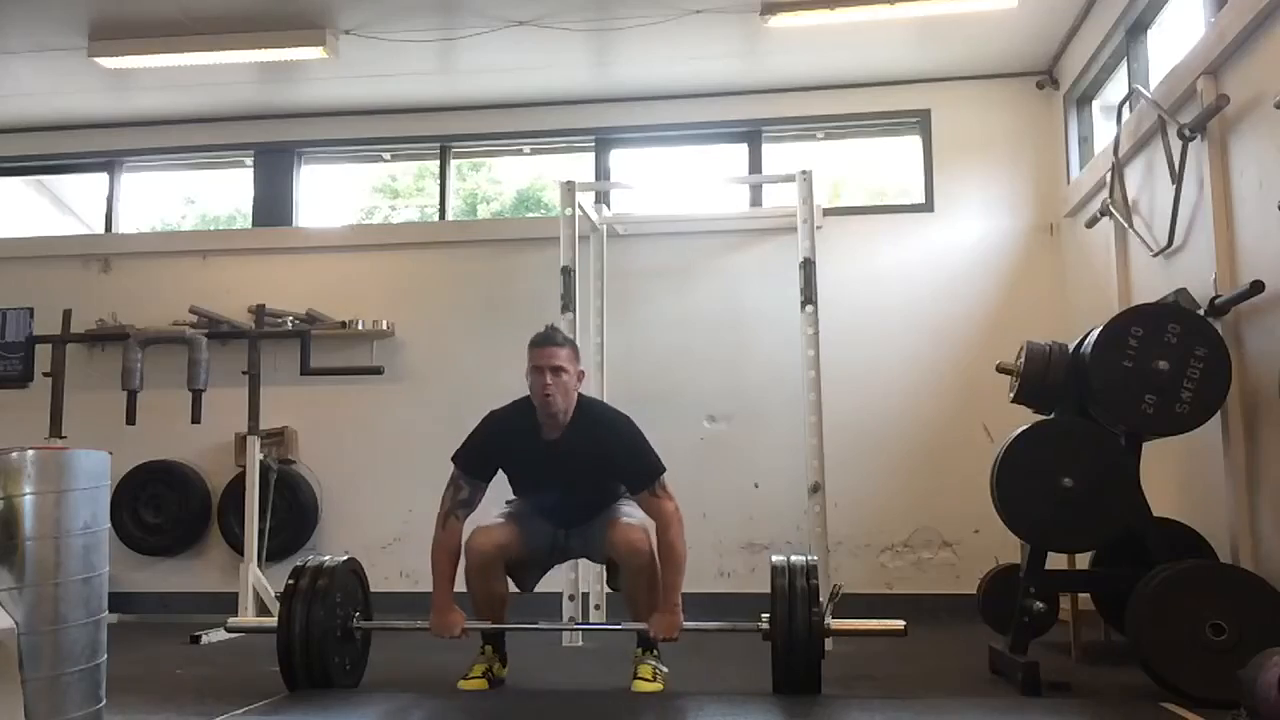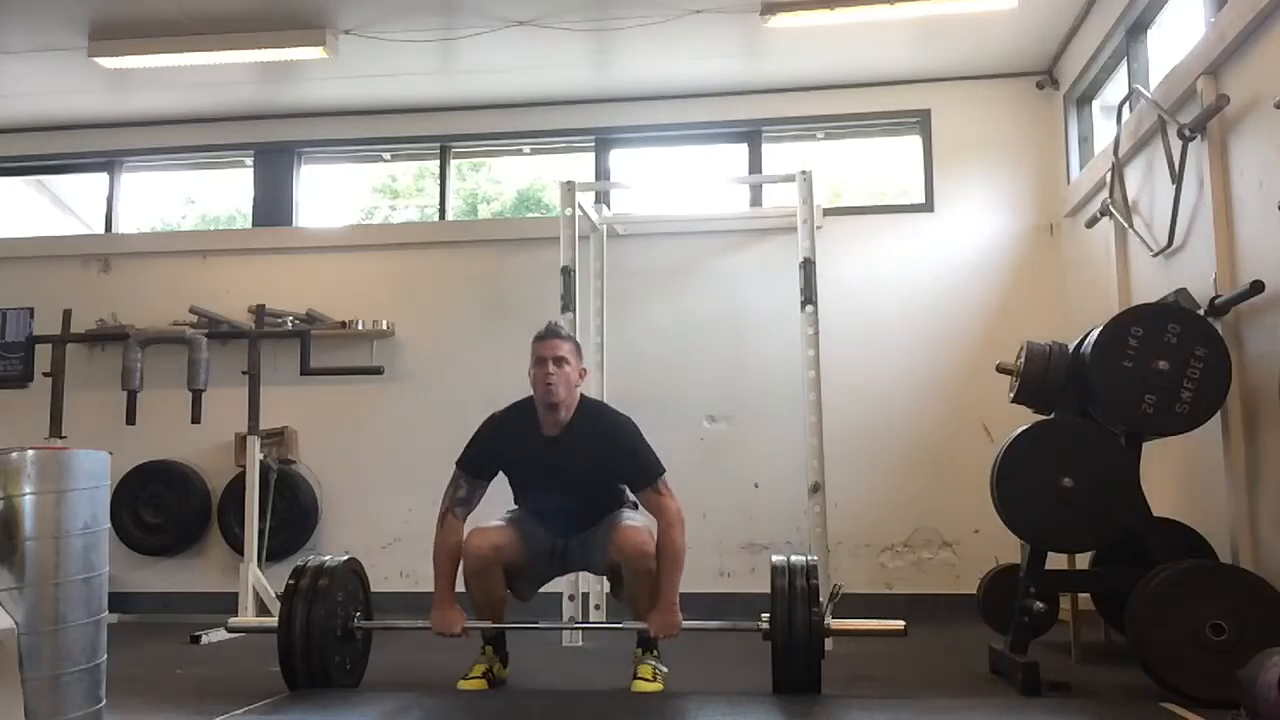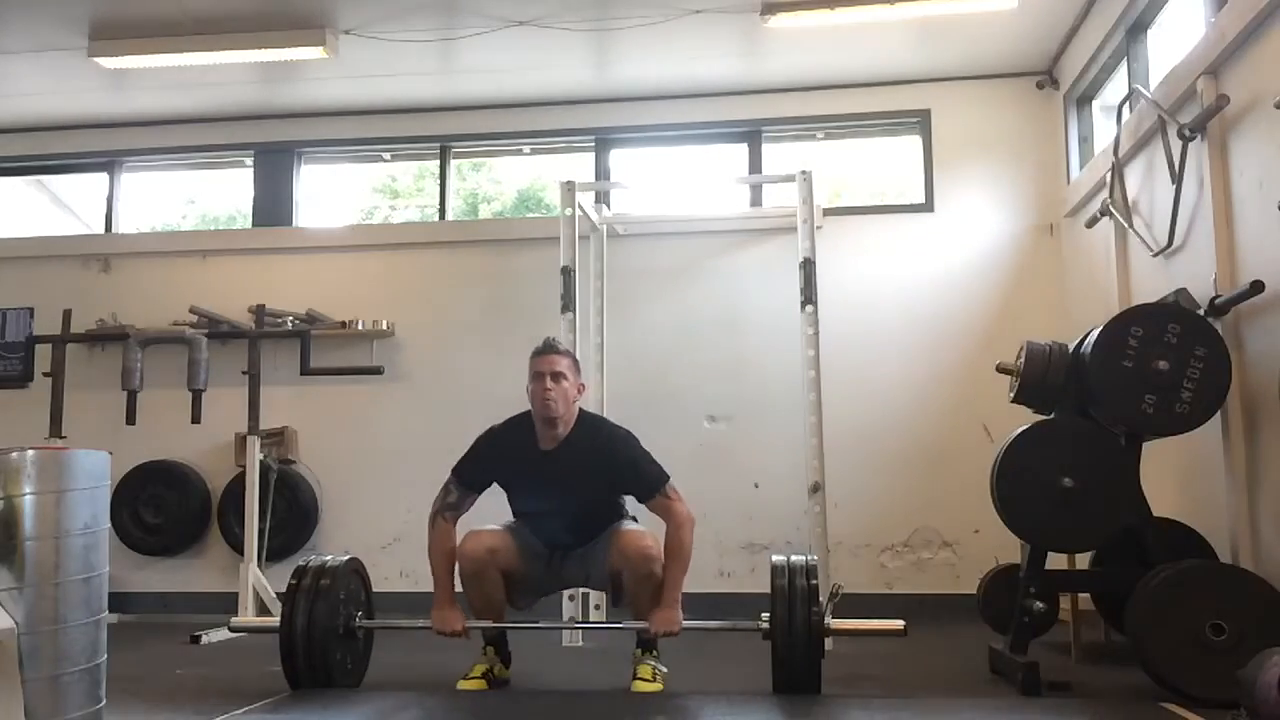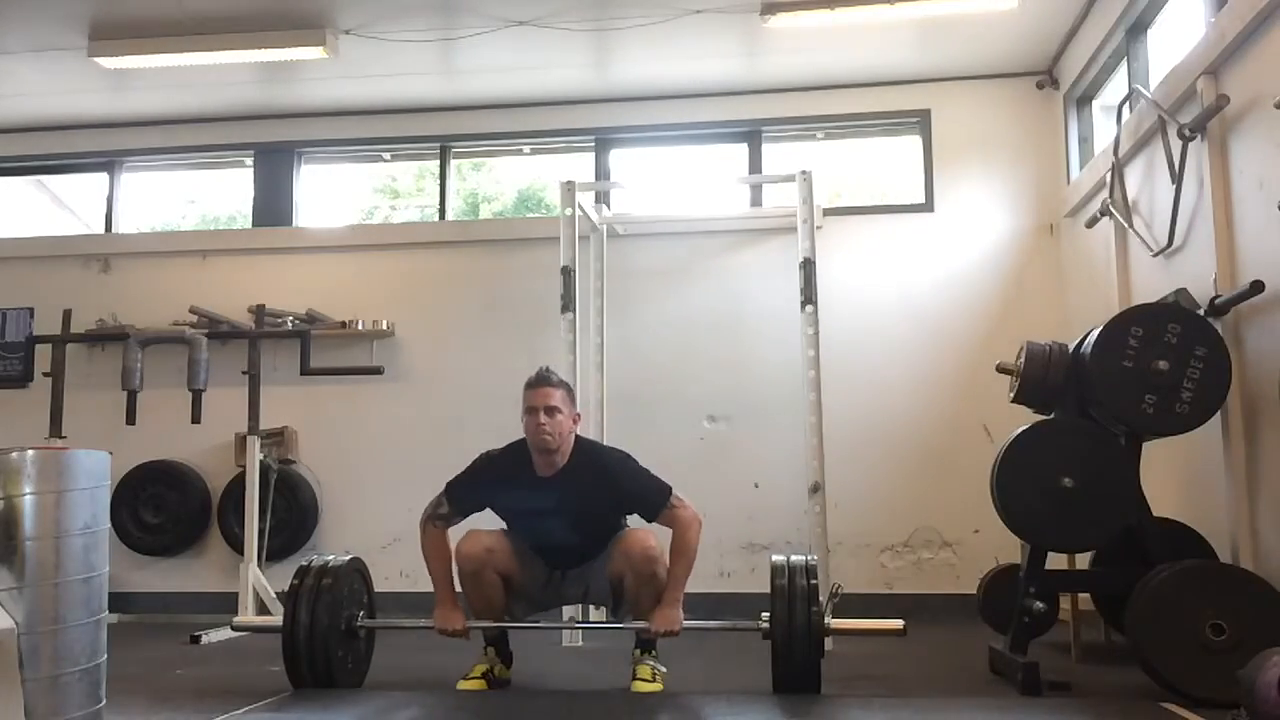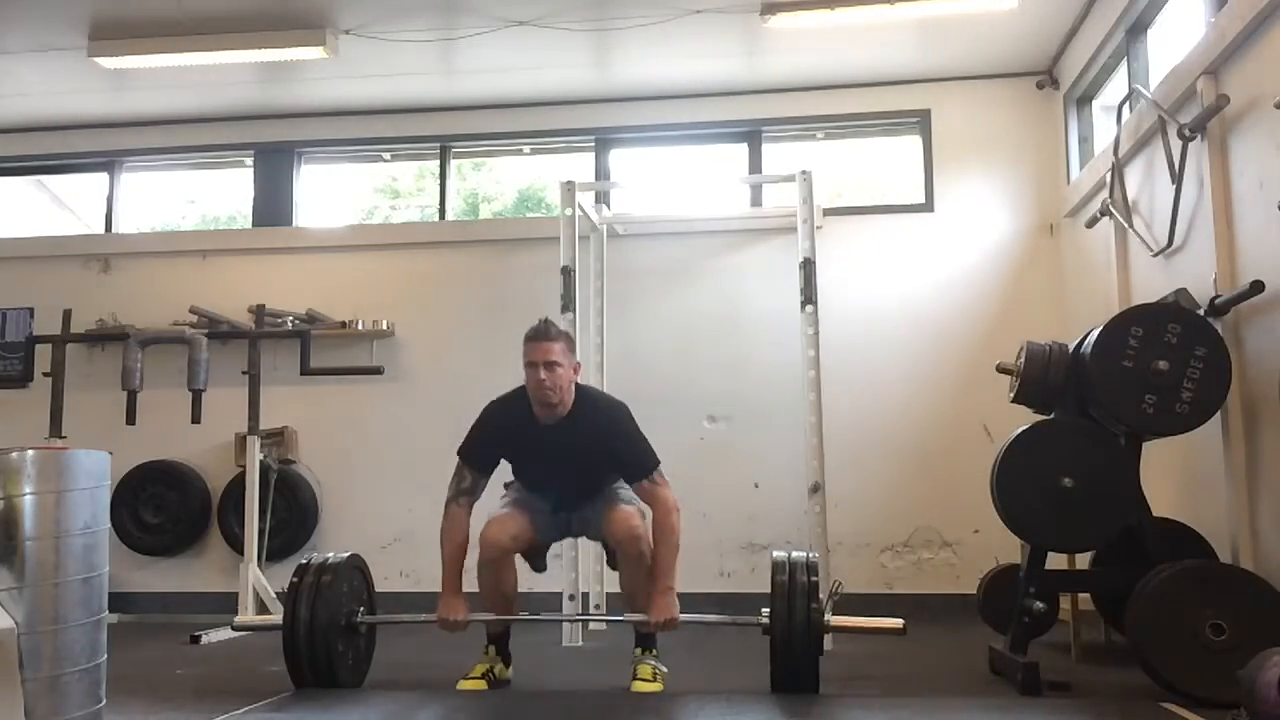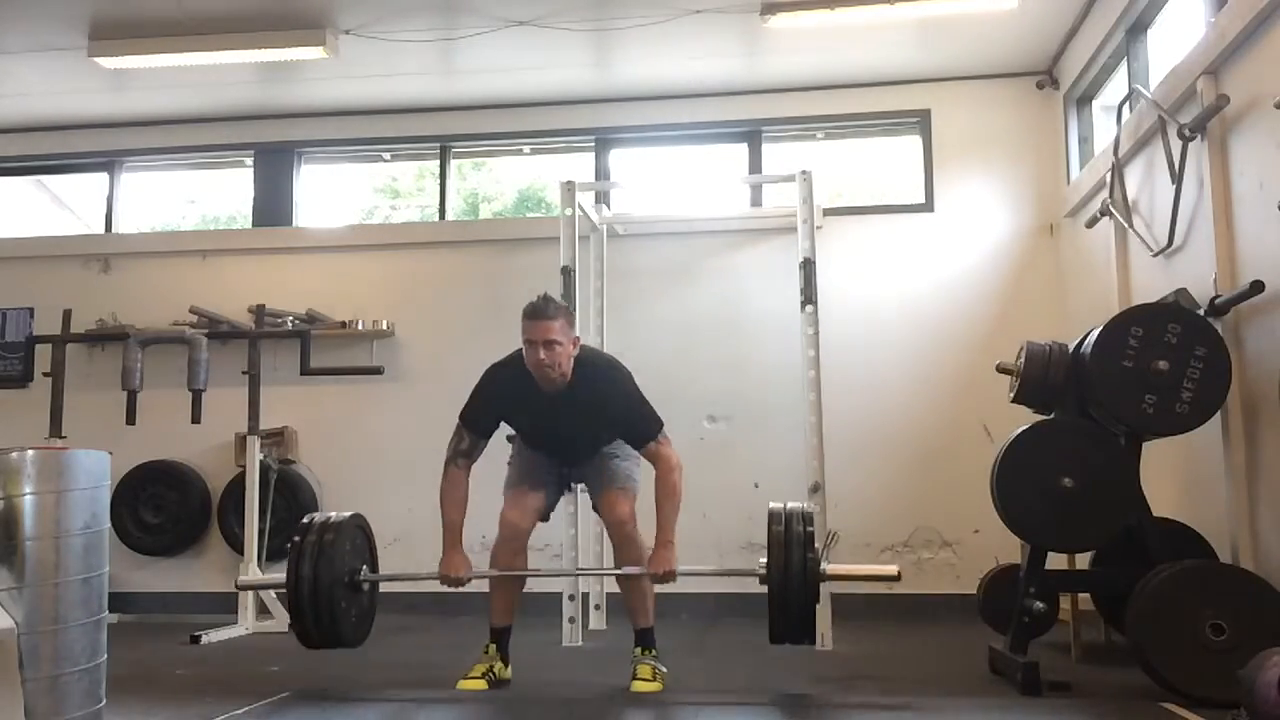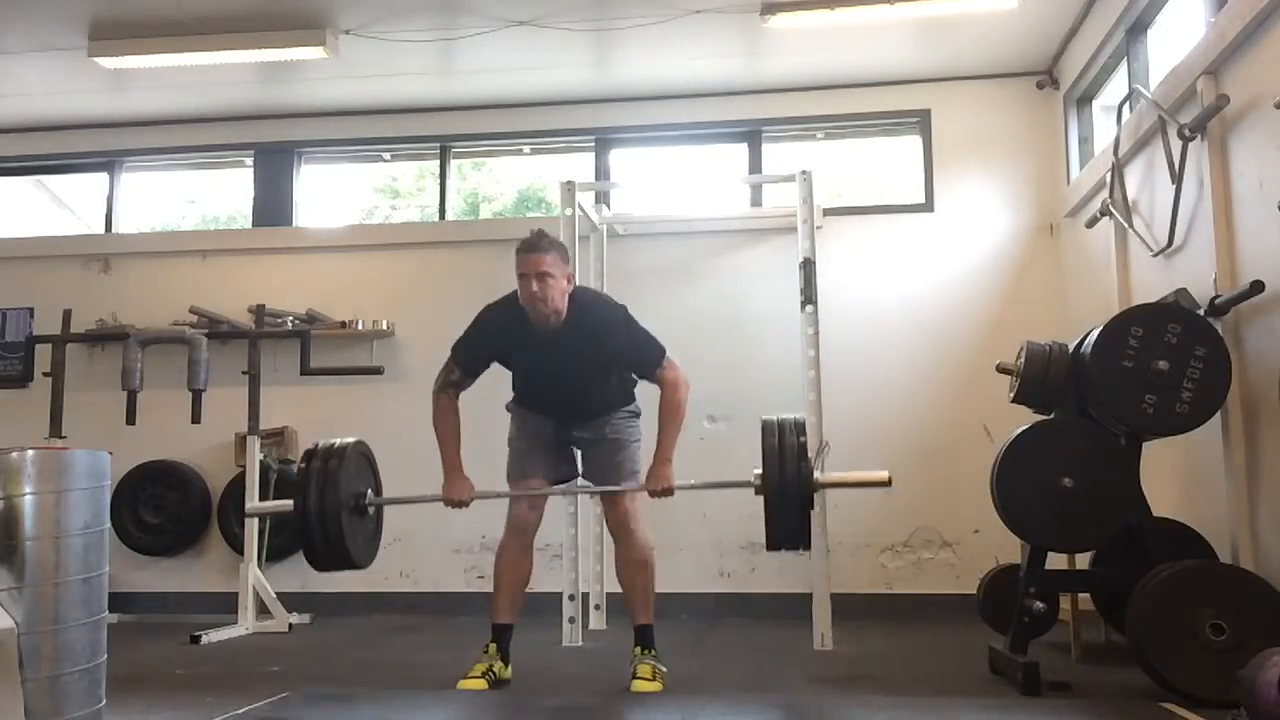
dt=0.2s
person 1, frame 1
left shoulder: (613, 428)
right shoulder: (500, 427)
left elbow: (667, 514)
right elbow: (452, 511)
left wrist: (670, 608)
right wrist: (443, 604)
left hip: (602, 515)
right hip: (536, 519)
left knee: (635, 543)
right knee: (479, 547)
left ankle: (647, 652)
right ankle: (492, 652)
person 1, frame 2
left shoulder: (612, 428)
right shoulder: (502, 428)
left elbow: (669, 513)
right elbow: (452, 511)
left wrist: (667, 605)
right wrist: (444, 601)
left hip: (602, 528)
right hip: (536, 531)
left knee: (639, 546)
right knee: (476, 548)
left ankle: (647, 652)
right ankle: (493, 652)
person 1, frame 3
left shoulder: (611, 442)
right shoulder: (500, 442)
left elbow: (680, 515)
right elbow: (442, 514)
left wrist: (669, 603)
right wrist: (444, 602)
left hip: (600, 547)
right hip: (535, 550)
left knee: (643, 550)
right knee: (473, 550)
left ankle: (646, 654)
right ankle: (494, 654)
person 1, frame 4
left shoulder: (609, 466)
right shoulder: (497, 467)
left elbow: (688, 520)
right elbow: (432, 521)
left wrist: (671, 603)
right wrist: (446, 604)
left hip: (600, 562)
right hip: (533, 567)
left knee: (646, 550)
right knee: (471, 549)
left ankle: (646, 653)
right ankle: (496, 654)
person 1, frame 5
left shoulder: (607, 415)
right shoulder: (500, 417)
left elbow: (663, 502)
right elbow: (459, 501)
left wrist: (665, 591)
right wrist: (452, 591)
left hip: (602, 491)
right hip: (536, 496)
left knee: (631, 532)
right knee: (495, 539)
left ankle: (646, 652)
right ankle: (496, 654)
person 1, frame 6
left shoulder: (607, 376)
right shoulder: (502, 380)
left elbow: (666, 460)
right elbow: (458, 462)
left wrist: (664, 546)
right wrist: (453, 550)
left hip: (603, 445)
right hip: (538, 447)
left knee: (622, 521)
right knee: (513, 526)
left ankle: (646, 653)
right ankle: (496, 653)
person 1, frame 7
left shoulder: (604, 316)
right shoulder: (497, 321)
left elbow: (673, 380)
right elbow: (445, 391)
left wrist: (664, 461)
right wrist: (454, 472)
left hip: (606, 414)
right hip: (536, 415)
left knee: (623, 519)
right knee: (520, 522)
left ankle: (646, 652)
right ankle: (498, 653)
